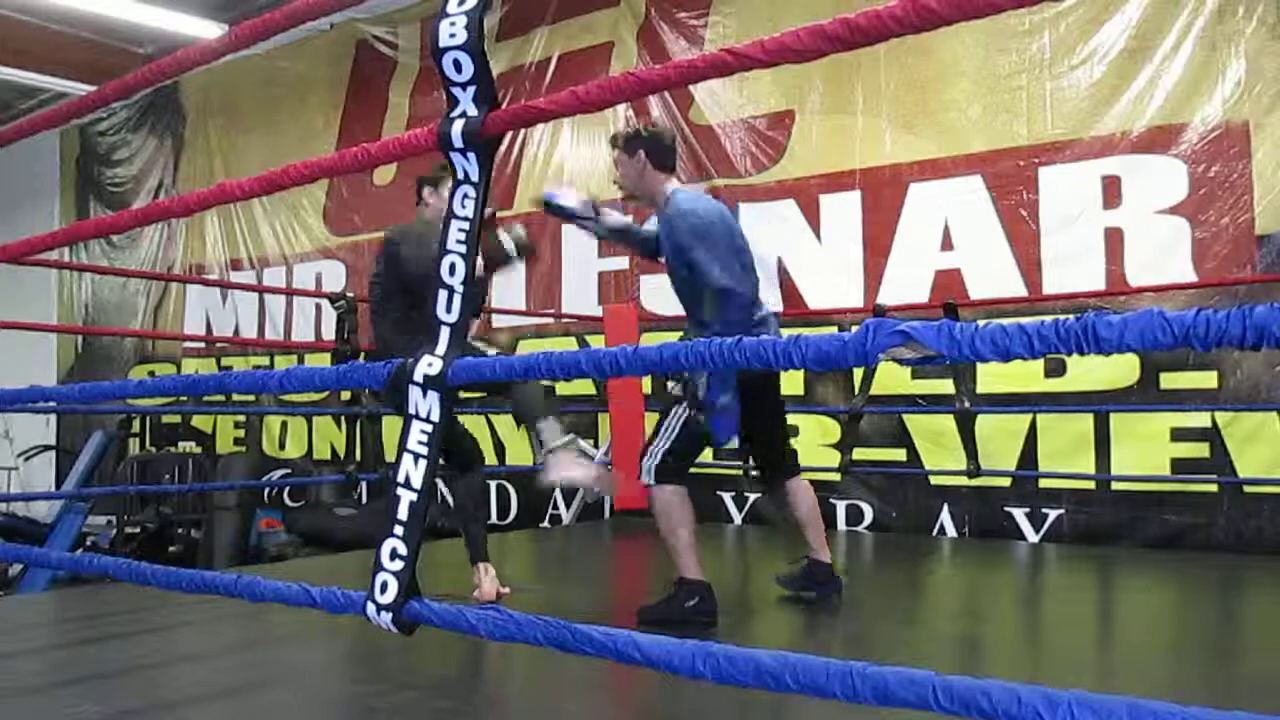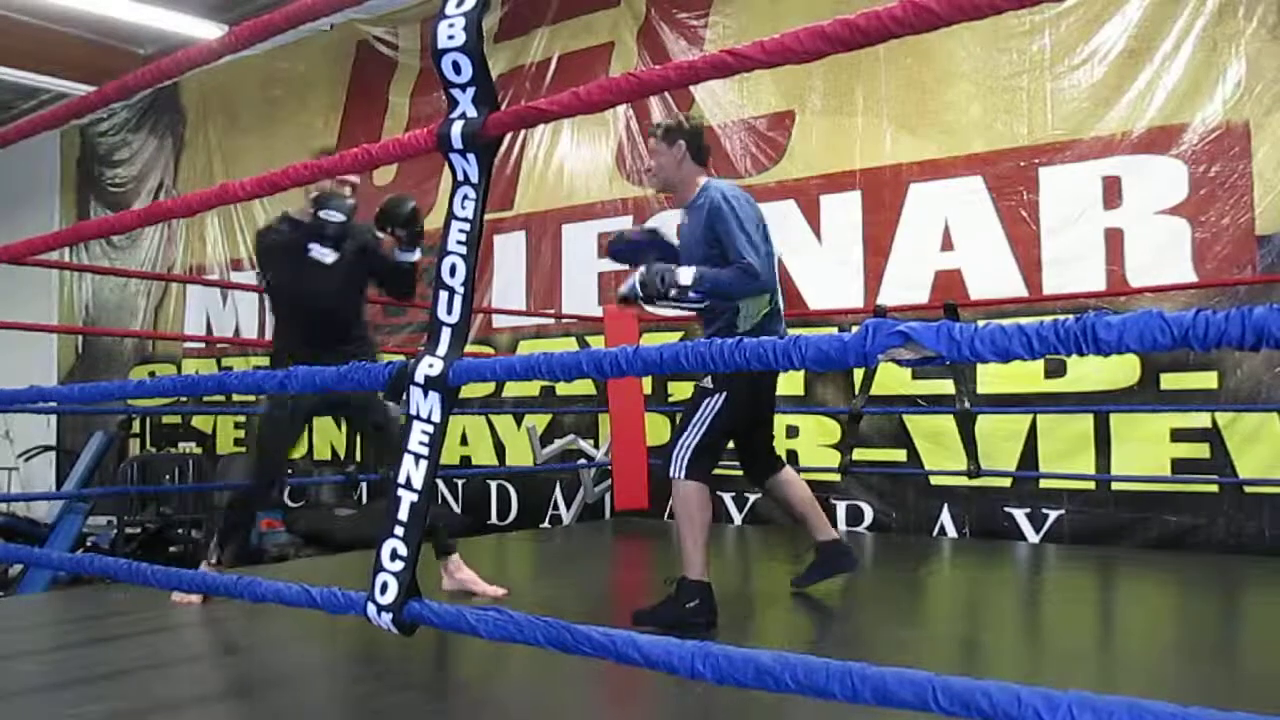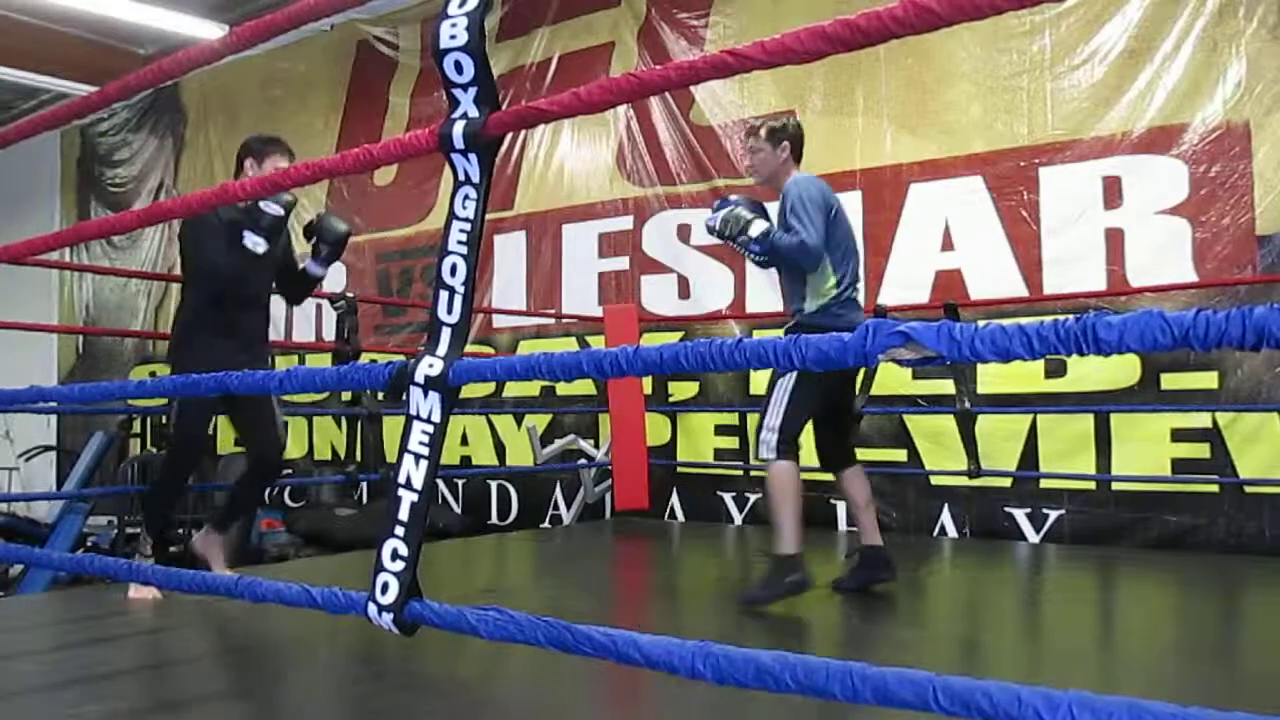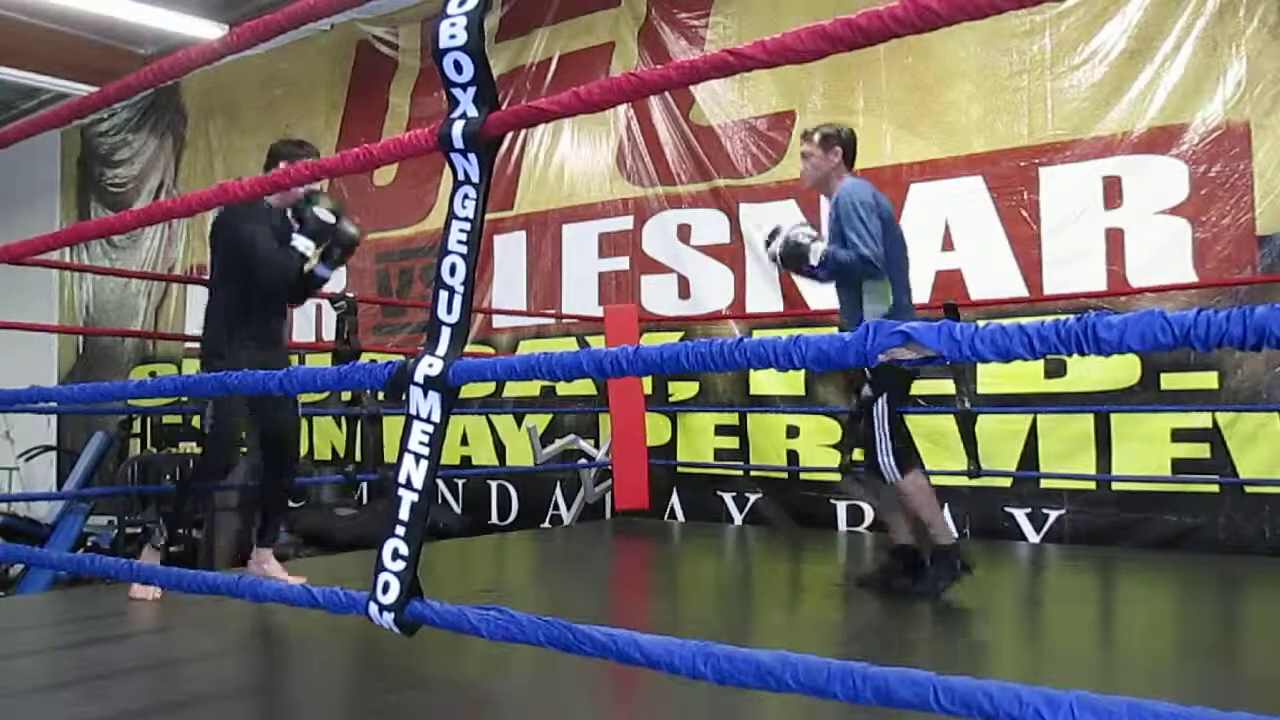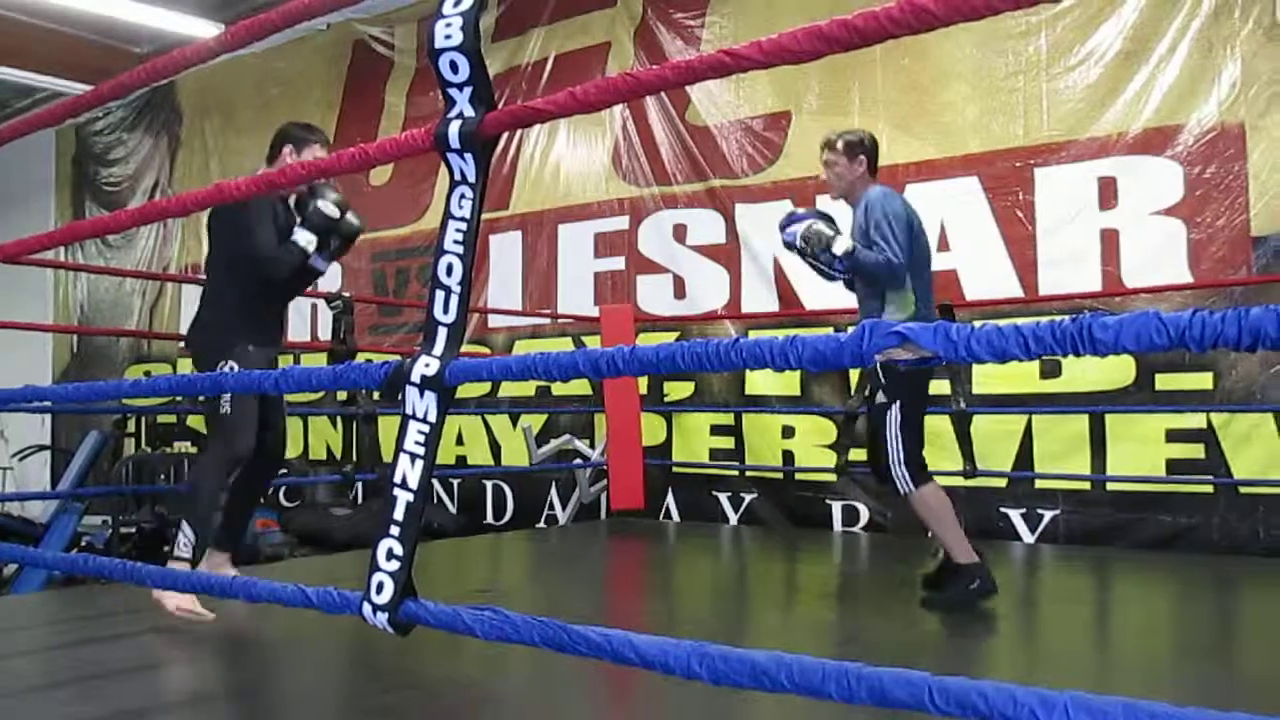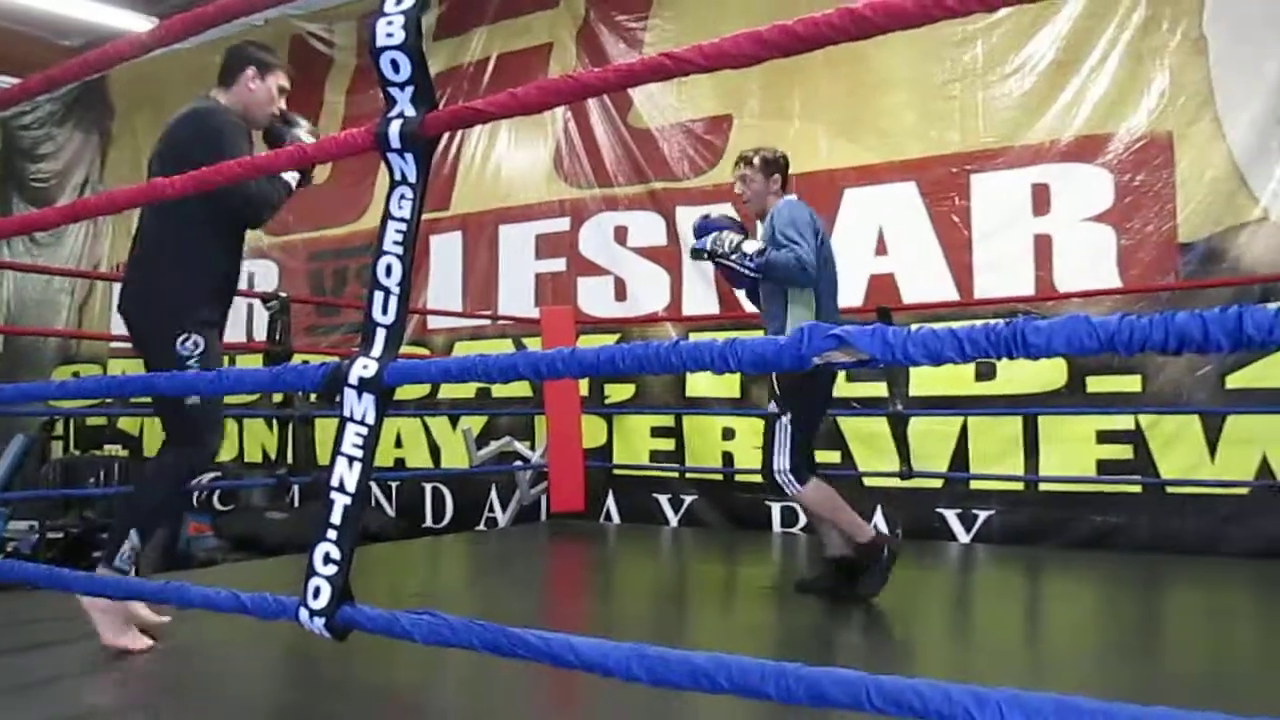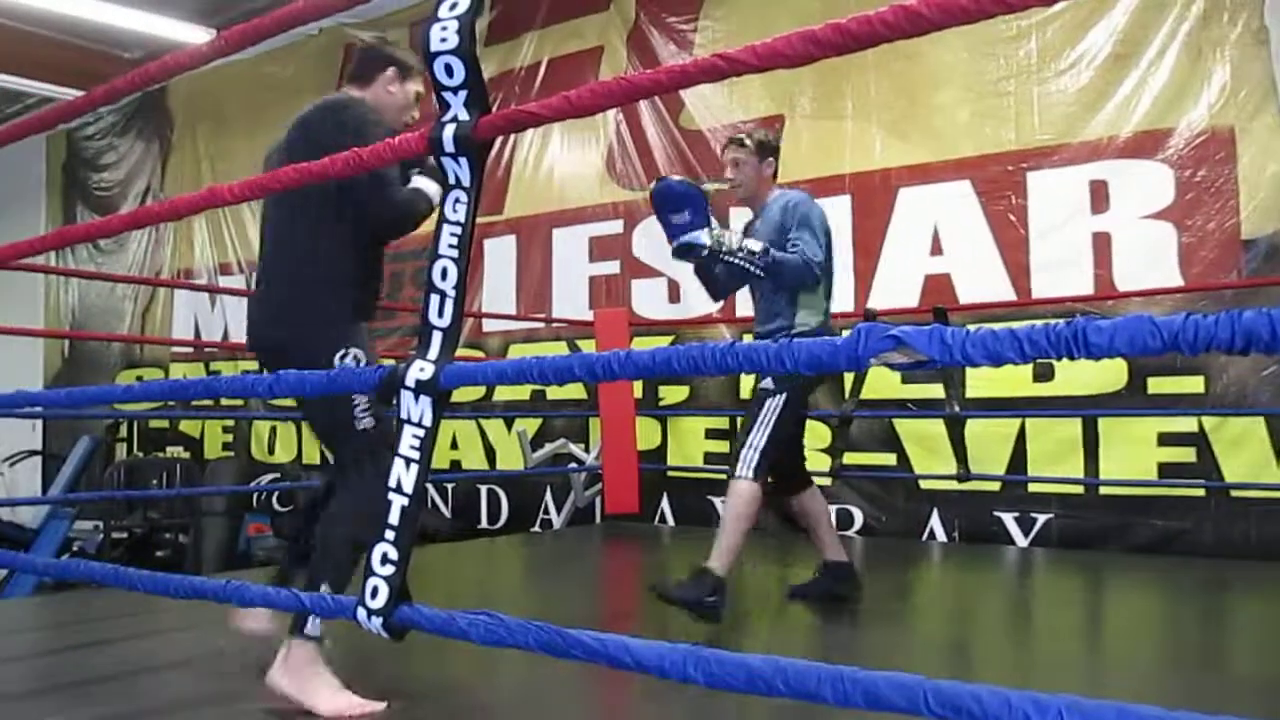
dt=0.4s
person 1, frame 1
left shoulder: (428, 241)
right shoulder: (415, 235)
left elbow: (462, 311)
right elbow: (436, 285)
left wrist: (484, 260)
right wrist: (493, 254)
left hip: (402, 372)
right hip: (419, 360)
left knee: (465, 459)
left ankle: (483, 572)
right ankle: (557, 454)
person 1, frame 2
left shoulder: (359, 236)
right shoulder: (277, 238)
left elbow: (401, 291)
right elbow: (296, 303)
left wrist: (409, 245)
right wrist: (324, 241)
left hip: (353, 369)
right hip: (298, 372)
right knee: (266, 475)
left ankle: (451, 567)
right ankle: (212, 567)
person 1, frame 3
left shoulder: (272, 223)
right shoulder: (204, 215)
left elbow: (294, 292)
right elbow: (220, 279)
left wrist: (323, 257)
right wrist: (258, 231)
left hip: (250, 360)
right hip: (198, 358)
left knee: (269, 455)
right knee: (184, 458)
left ankle: (212, 536)
right ankle: (145, 559)
person 1, frame 4
left shoulder: (282, 220)
right shoulder: (242, 213)
left elbow: (293, 293)
right elbow: (270, 274)
left wrist: (330, 260)
right wrist: (306, 235)
left hip: (270, 355)
right hip: (230, 355)
left knee: (284, 452)
right knee: (219, 459)
left ankle: (263, 556)
right ankle: (153, 551)
person 1, frame 5
left shoulder: (283, 208)
right shoulder: (245, 199)
left elbow: (289, 284)
right elbow: (268, 268)
left wrist: (331, 248)
right wrist: (313, 228)
left hip: (259, 348)
right hip: (226, 344)
left knee: (269, 451)
right knee: (232, 446)
left ankle: (216, 559)
right ankle: (177, 570)
person 1, frame 6
left shoulder: (200, 127)
right shoulder: (216, 126)
left elbow: (226, 212)
right elbow: (251, 206)
left wrist: (282, 163)
right wrist: (289, 165)
left hip: (174, 307)
right hip: (179, 310)
left knee: (190, 439)
right knee: (195, 442)
left ankle: (121, 582)
right ankle: (108, 585)
person 1, frame 7
left shoulder: (311, 129)
right shoulder: (354, 120)
right elbow: (387, 214)
left wrist: (414, 178)
right wrist: (432, 180)
left hip: (289, 323)
right hip: (322, 327)
left knee: (355, 468)
right knee: (371, 474)
right ankle: (301, 656)
person 2, frame 1
left shoulder: (685, 214)
right shoulder: (687, 207)
left elbow: (730, 289)
right elbow: (661, 244)
left wrist: (719, 370)
right wrist: (602, 221)
left knee: (660, 467)
right knee: (777, 464)
left ankle: (693, 591)
right ankle: (822, 567)
person 2, frame 2
left shoulder: (722, 199)
right shoulder: (694, 208)
left elbow: (753, 276)
right elbow: (693, 269)
left wrist: (677, 280)
right wrist: (654, 276)
left knee: (686, 458)
right knee: (759, 458)
left ankle: (694, 593)
right ankle: (831, 547)
person 2, frame 3
left shoulder: (802, 188)
right shoulder: (808, 193)
left elbow: (807, 251)
right elbow: (795, 256)
left wrist: (754, 230)
right wrist: (750, 232)
left hip: (821, 330)
right hip: (843, 331)
left knee: (776, 441)
right knee: (836, 449)
left ankle: (787, 561)
right ankle: (873, 553)
person 2, frame 4
left shoulder: (853, 196)
right shoulder: (851, 199)
left elbow: (870, 263)
left wrist: (815, 252)
right wrist: (805, 255)
left knee: (889, 454)
right knee: (881, 451)
left ankle: (947, 551)
right ankle: (904, 553)
person 2, frame 5
left shoulder: (880, 203)
right shoulder: (870, 208)
left elbow: (892, 269)
right elbow: (864, 276)
left wrist: (838, 245)
right wrist: (820, 250)
left knee: (903, 466)
right knee: (888, 462)
left ankle: (971, 571)
right ankle: (957, 558)
person 2, frame 6
left shoulder: (790, 213)
right shoulder: (780, 222)
left elbow: (802, 269)
left wrist: (745, 248)
right wrist: (736, 266)
left knee: (785, 469)
right knee: (792, 466)
left ankle: (871, 543)
right ankle: (841, 562)
person 2, frame 7
left shoulder: (794, 206)
right shoulder: (755, 226)
left elbow: (810, 270)
right elbow: (721, 288)
left wrist: (744, 247)
right wrist: (699, 247)
left knee: (749, 462)
right knee: (784, 470)
left ankle: (710, 583)
right ankle: (838, 568)
